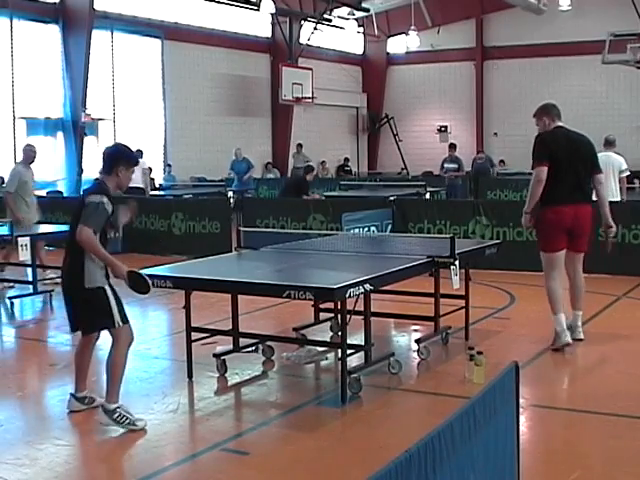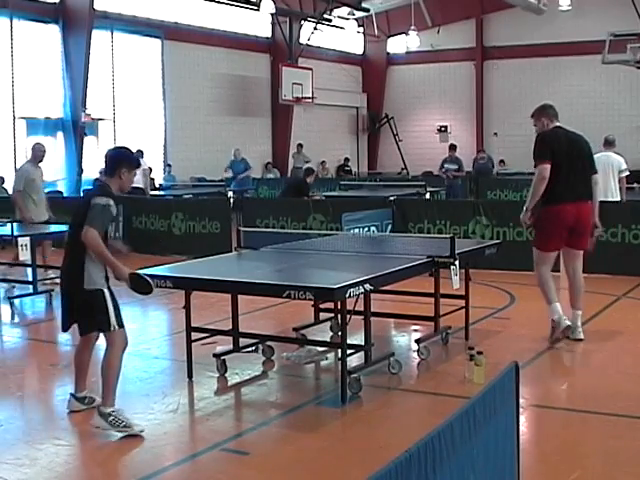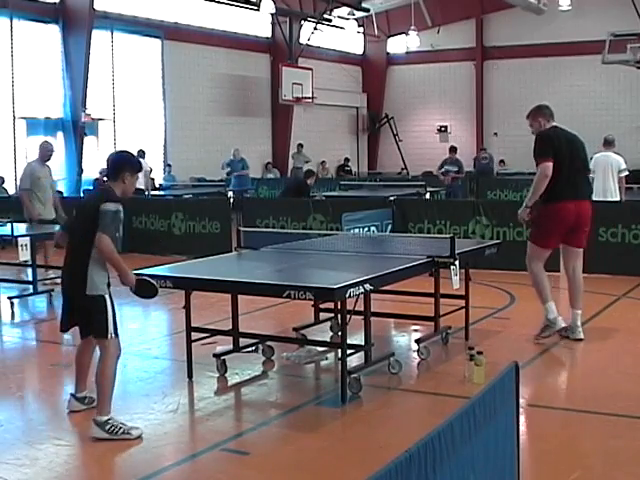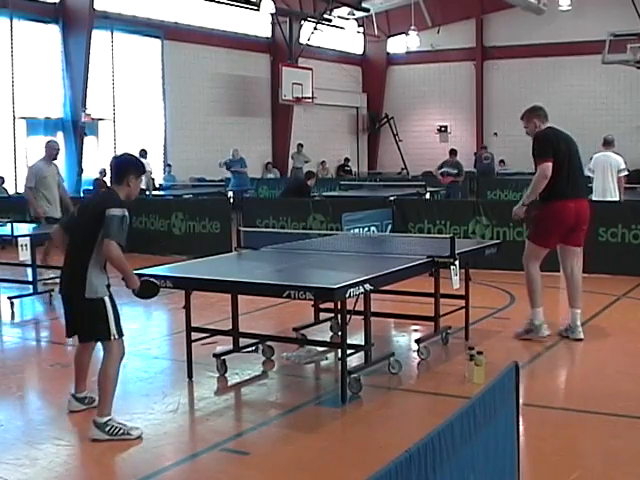
dt=0.1s
person 1, frame 1
left shoulder: (96, 193)
right shoulder: (100, 196)
right elbow: (83, 235)
left wrist: (118, 220)
right wrist: (113, 263)
left hip: (74, 275)
right hip: (90, 277)
left knee: (89, 334)
right knee: (123, 335)
left ankle: (79, 395)
right ankle: (112, 406)
person 1, frame 2
left shoulder: (93, 195)
right shoulder: (104, 198)
right elbow: (89, 236)
left wrist: (112, 248)
right wrist: (115, 265)
left hip: (72, 276)
right hip: (90, 279)
left knee: (89, 335)
right knee: (117, 340)
left ankle: (80, 395)
right ankle: (107, 411)
person 1, frame 3
left shoulder: (92, 198)
right shoulder: (112, 203)
left elbow: (62, 235)
right elbow: (103, 243)
right wrist: (124, 271)
left hip: (73, 279)
right hip: (92, 283)
left knee: (90, 337)
right knee: (111, 348)
left ankle: (80, 395)
right ankle: (103, 419)
person 1, frame 4
left shoulder: (92, 201)
right shoulder: (116, 207)
left elbow: (58, 233)
right elbow: (110, 249)
right wrist: (130, 276)
left hip: (71, 281)
right hip: (91, 286)
left knee: (87, 340)
right knee: (114, 349)
left ankle: (79, 396)
right ankle: (103, 422)
person 2, frame 1
left shoulder: (544, 139)
right shoulder: (585, 141)
left elbow: (540, 177)
right elbow: (599, 182)
left wrist: (527, 211)
right wrist: (607, 218)
left hip: (553, 212)
right hip: (582, 211)
left knee: (552, 274)
right knee: (575, 271)
left ankle: (561, 330)
right ankle: (576, 326)
person 2, frame 2
left shoulder: (545, 138)
right shoulder: (581, 140)
left elbow: (543, 175)
right elbow: (593, 181)
left wrist: (528, 208)
right wrist: (595, 218)
left hip: (556, 209)
right hip: (583, 208)
left knee: (542, 268)
right knee: (574, 269)
left ankle: (558, 317)
right ankle: (576, 325)
person 2, frame 3
left shoulder: (545, 137)
right shoulder: (576, 140)
left elbow: (545, 173)
left wrist: (527, 205)
left hip: (556, 207)
right hip: (582, 207)
left knee: (534, 262)
right knee: (574, 268)
left ankle: (552, 317)
right ankle: (575, 325)
person 2, frame 4
left shoulder: (543, 138)
right shoulder: (566, 138)
left elbow: (545, 173)
left wrist: (524, 203)
left hip: (557, 206)
right hip: (581, 204)
left knee: (530, 261)
right knee: (572, 267)
left ankle: (537, 323)
right ankle: (575, 325)
person 3, frame 1
left shoulder: (30, 170)
right shoulder: (17, 170)
left wrist: (37, 211)
right wrist: (17, 215)
left hip: (33, 217)
right hip: (20, 219)
left knee: (39, 244)
left ankle: (45, 272)
person 3, frame 2
left shoulder: (39, 169)
right shoulder: (24, 170)
right elbow: (16, 193)
left wrist: (48, 212)
right wrist: (24, 213)
left hip: (42, 215)
right hip: (30, 217)
left knee: (46, 242)
left ankle: (47, 272)
person 3, frame 3
left shoulder: (48, 168)
right shoulder: (31, 168)
right elbow: (22, 192)
left wrist: (60, 211)
right wrist: (31, 212)
left hip: (49, 214)
right hip: (37, 216)
left knee: (49, 243)
left ankle: (48, 272)
person 3, frame 4
left shoulder: (55, 168)
right shoulder: (36, 167)
left elbow: (62, 190)
right elbow: (28, 190)
left wrist: (71, 208)
right wrist: (36, 209)
left hip: (56, 212)
right hip: (43, 213)
left knee: (51, 241)
right knee: (51, 241)
